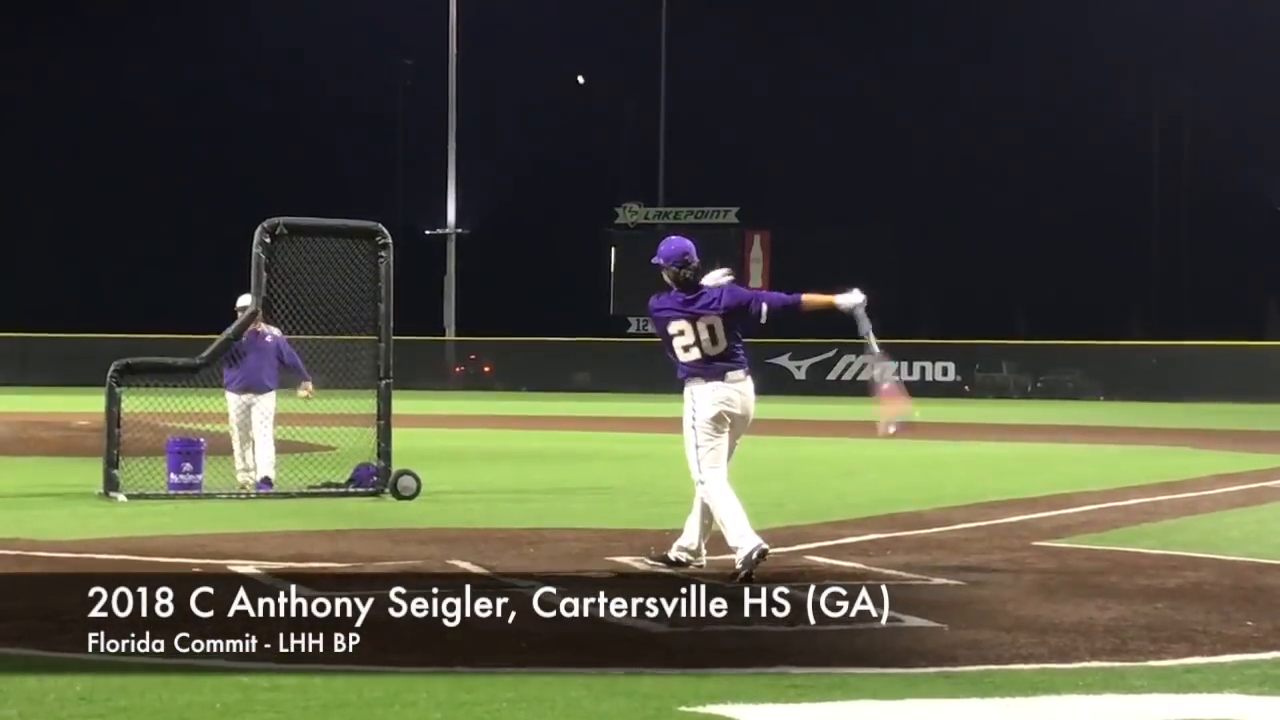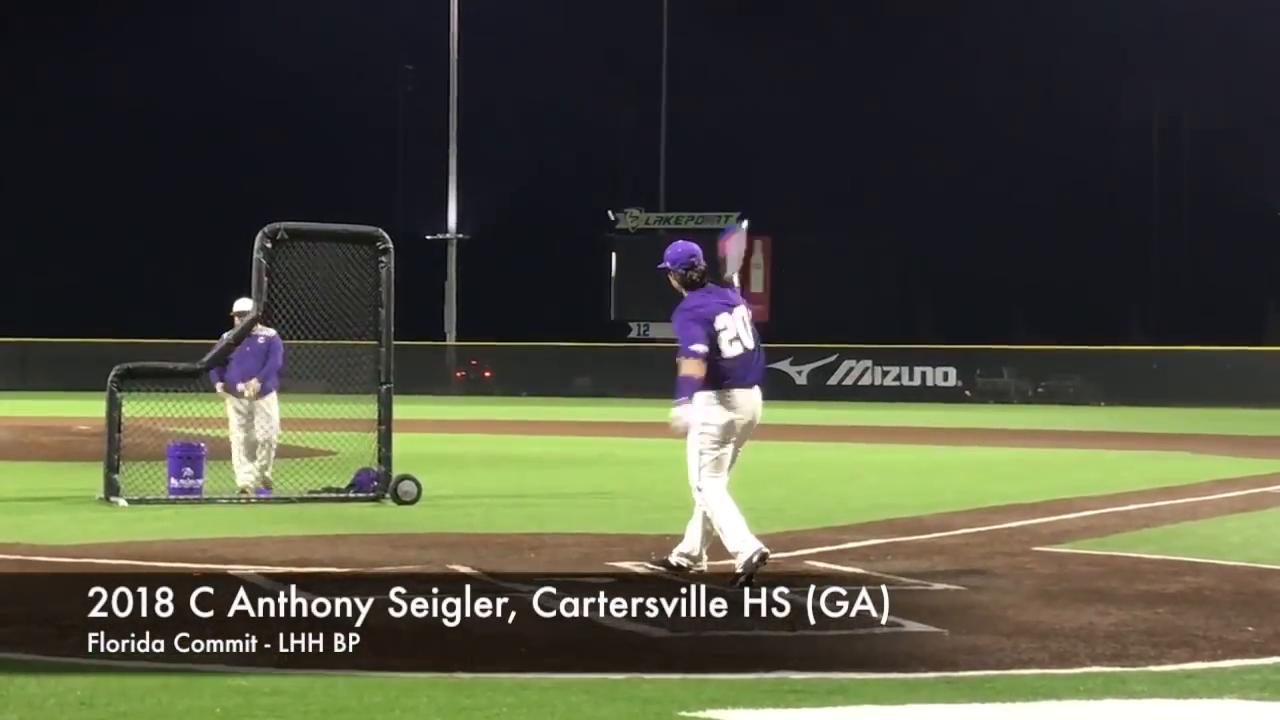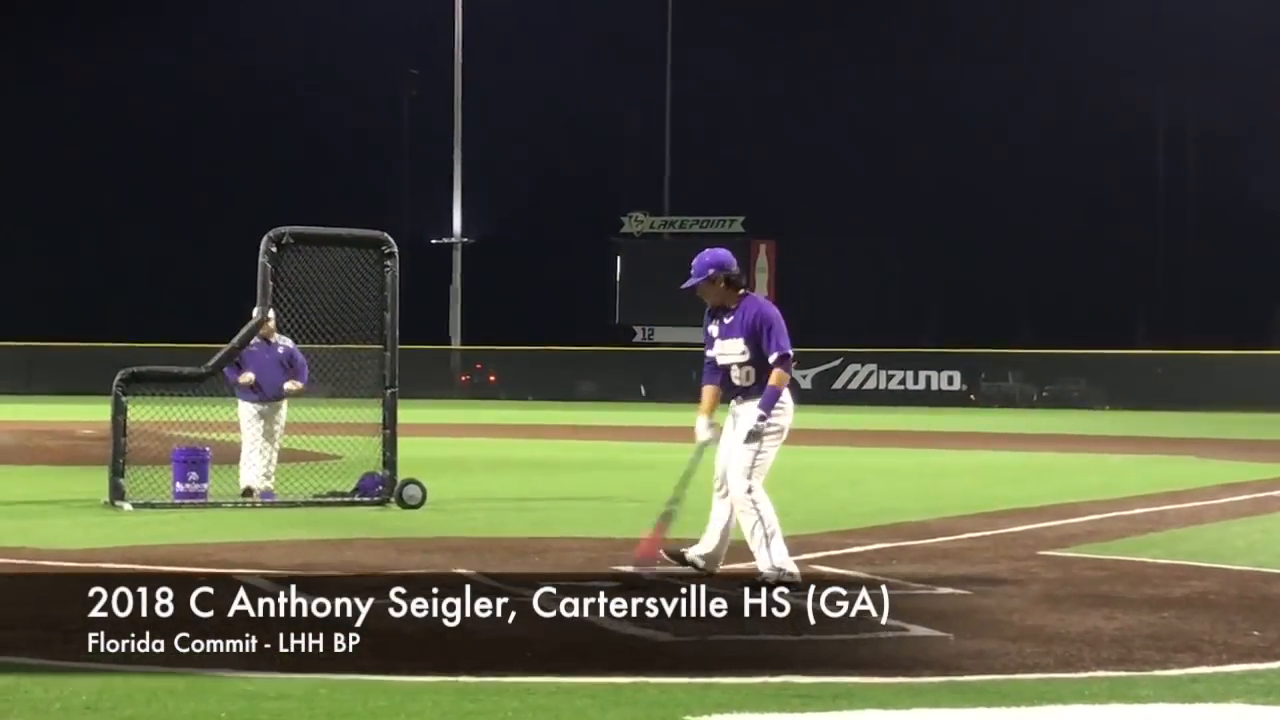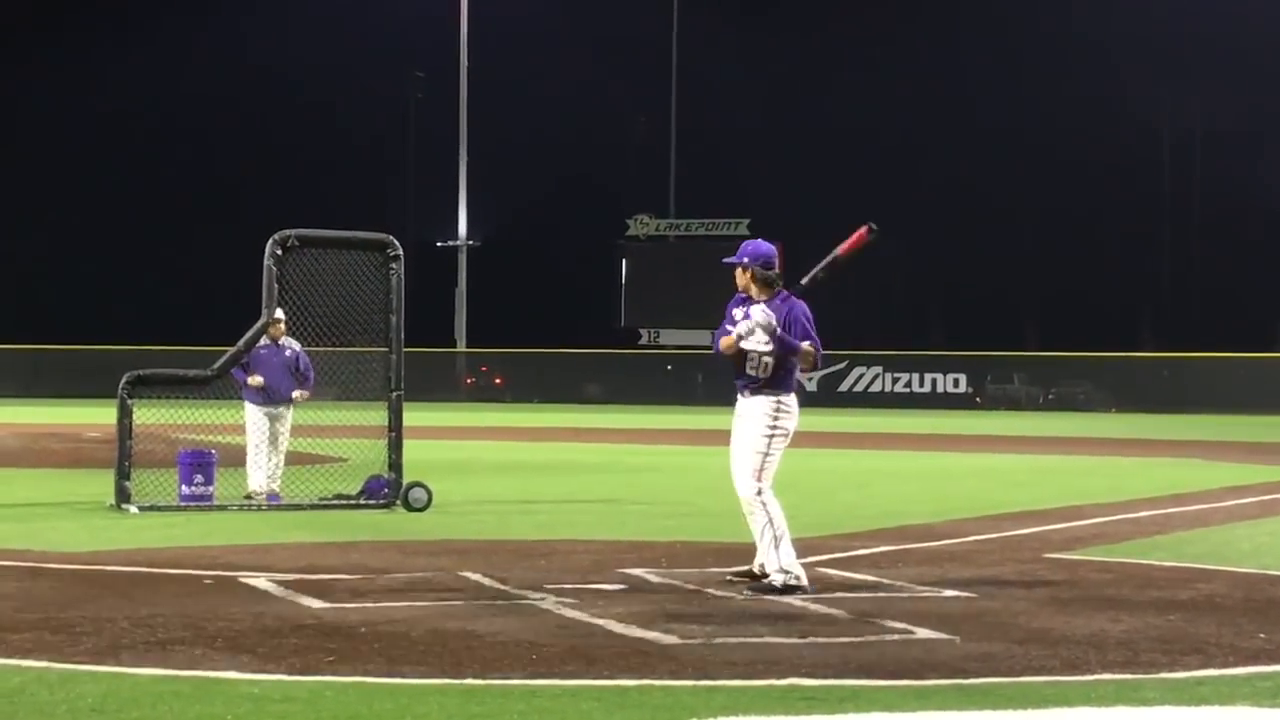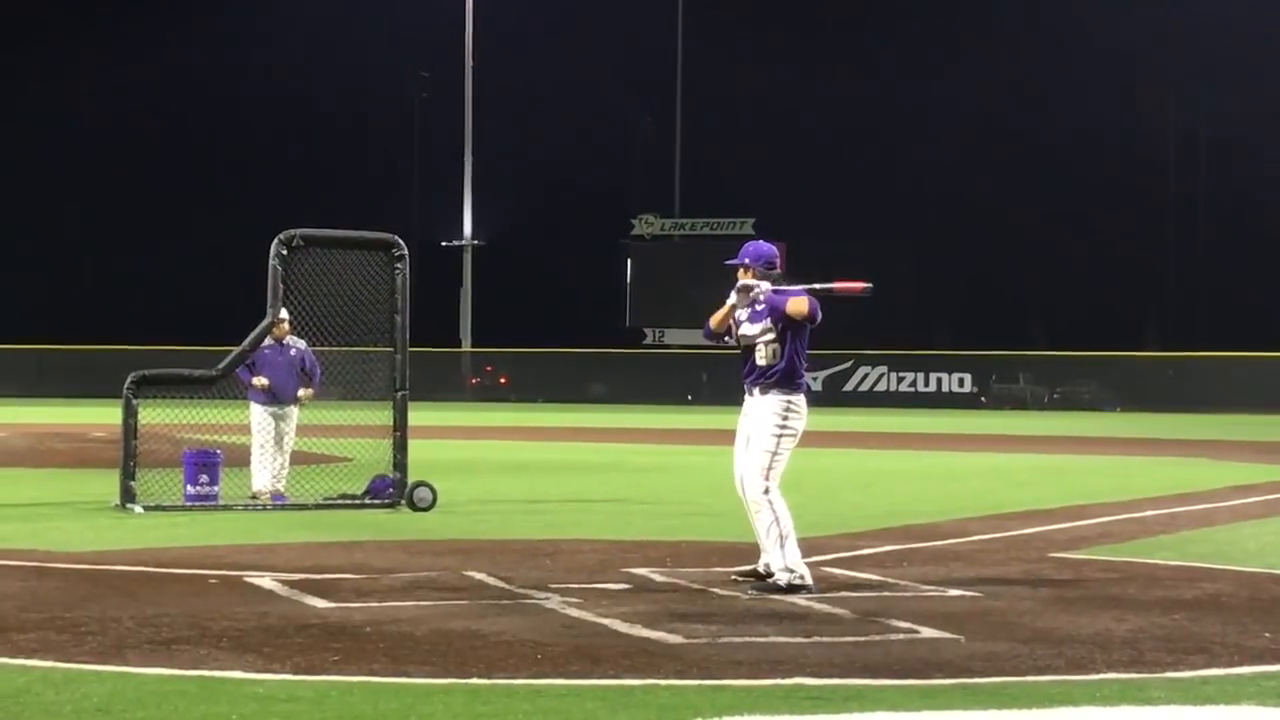
dt=0.5s
person 1, frame 1
left shoulder: (658, 306)
right shoulder: (726, 295)
right elbow: (782, 302)
right wrist: (837, 301)
left hip: (704, 395)
right hip: (741, 389)
left knee: (711, 478)
right knee: (712, 474)
left ankle: (747, 545)
right ankle: (687, 549)
person 1, frame 2
left shoulder: (688, 310)
right shoulder: (729, 296)
left elbow: (693, 361)
left wrist: (683, 401)
left hip: (718, 400)
right hip: (749, 396)
left knee: (706, 483)
right knee: (710, 479)
left ankle: (746, 551)
right ankle: (690, 553)
person 1, frame 3
left shoulder: (761, 311)
right shoulder: (713, 317)
left elbow: (783, 366)
right elbow: (712, 370)
left wrist: (763, 412)
right wrist: (705, 417)
left hip: (767, 407)
right hip: (739, 408)
left knee: (743, 485)
right knee: (724, 480)
left ankle: (781, 569)
right ankle: (706, 554)
person 1, frame 4
left shoulder: (791, 307)
right shoulder: (738, 304)
left elbow: (812, 360)
right elbow: (720, 346)
left wrist: (776, 333)
right wrist: (744, 330)
left hip: (772, 406)
right hip: (745, 403)
left knee: (754, 487)
right knee: (745, 484)
left ankle: (789, 575)
right ankle: (768, 563)
person 1, frame 5
left shoulder: (789, 298)
right shoulder: (744, 306)
left elbow: (811, 311)
right elbow: (711, 332)
left wrist: (767, 297)
right wrist: (734, 302)
left hip: (781, 405)
right hip: (753, 402)
left knee: (760, 485)
right knee: (746, 482)
left ankle: (793, 573)
right ankle: (772, 562)
person 2, frame 1
left shoulder: (274, 334)
left elbow: (290, 358)
left wrist: (306, 379)
right wrist: (243, 336)
left hip: (265, 394)
right hip: (237, 395)
left knee: (264, 434)
right knee: (241, 439)
left ankle: (265, 477)
right ankle: (246, 480)
person 2, frame 2
left shoulder: (270, 336)
right shoulder: (228, 338)
left elbow: (275, 362)
right elbow: (216, 364)
left wrist: (258, 380)
right wrist: (218, 382)
left hip: (265, 397)
right hip: (237, 399)
left knee: (268, 437)
right knee: (240, 441)
left ankle: (263, 479)
right ankle: (246, 483)
person 2, frame 3
left shoulder: (287, 345)
left elbow: (301, 366)
right elbow: (228, 365)
left wrist: (299, 382)
right wrist: (238, 378)
left hip: (277, 403)
right hip: (249, 402)
left knee: (271, 445)
right knee: (250, 443)
left ankle: (266, 486)
right ankle: (249, 485)
person 2, frame 4
left shoulder: (294, 347)
right shoulder: (252, 345)
left elbow: (307, 370)
right elbow: (236, 366)
left wrist: (305, 390)
right wrist: (246, 380)
left hip: (283, 406)
right hip: (256, 405)
left knee: (278, 448)
right knee: (256, 447)
left ankle: (272, 489)
right ankle: (256, 490)
person 2, frame 5
left shoulder: (300, 346)
right shoulder: (257, 345)
left elbow: (313, 369)
right elbow: (241, 366)
left wrist: (311, 388)
right wrist: (252, 380)
left hip: (289, 406)
right hip: (262, 405)
left knee: (283, 449)
right knee: (261, 447)
left ankle: (277, 489)
right ankle: (260, 490)
